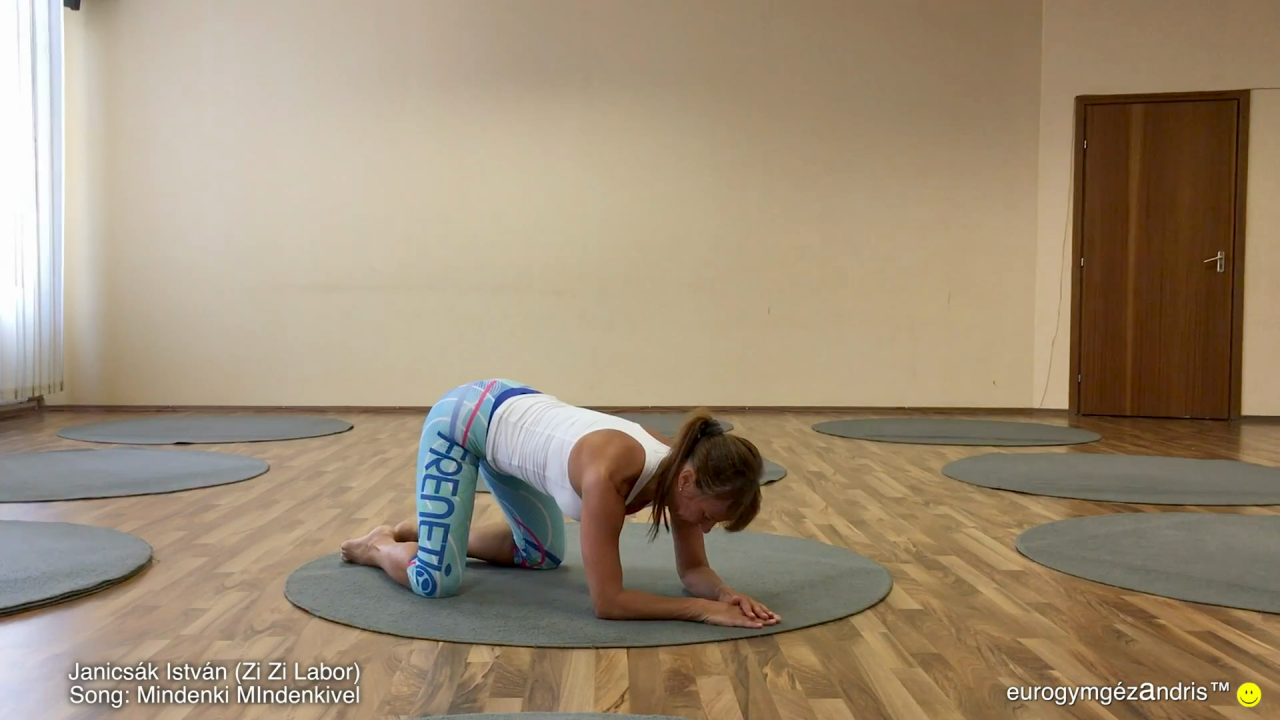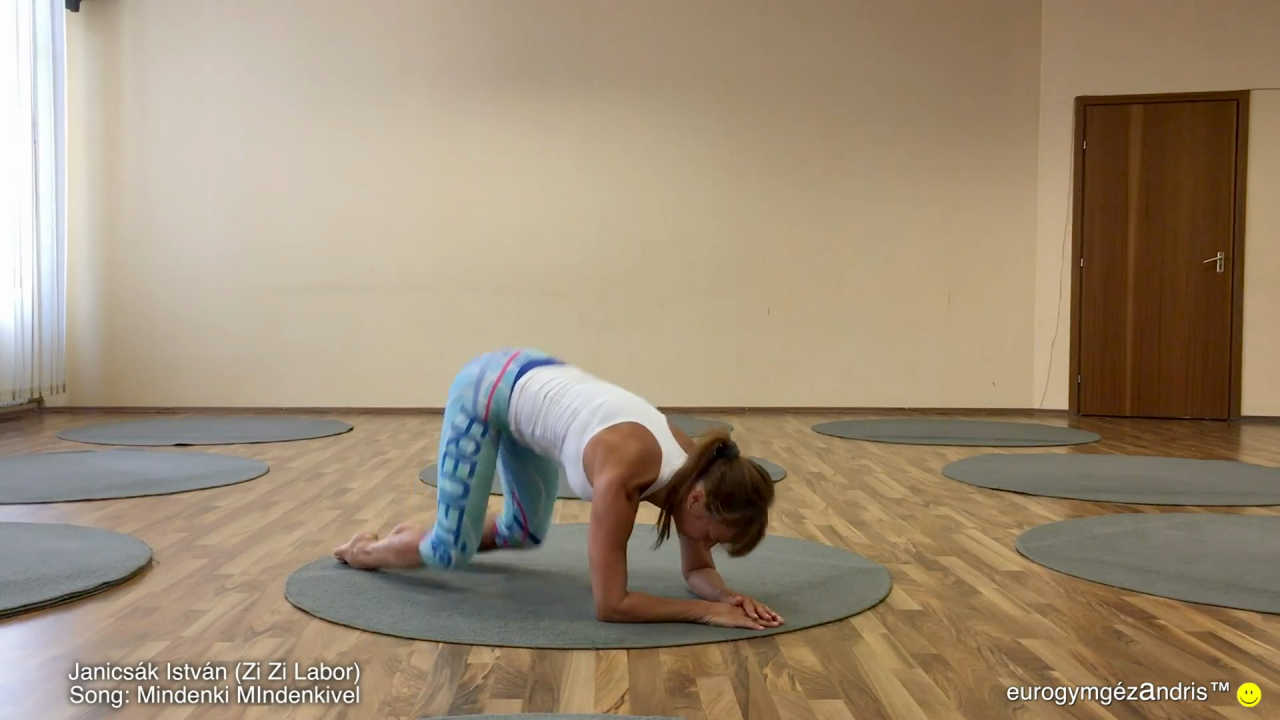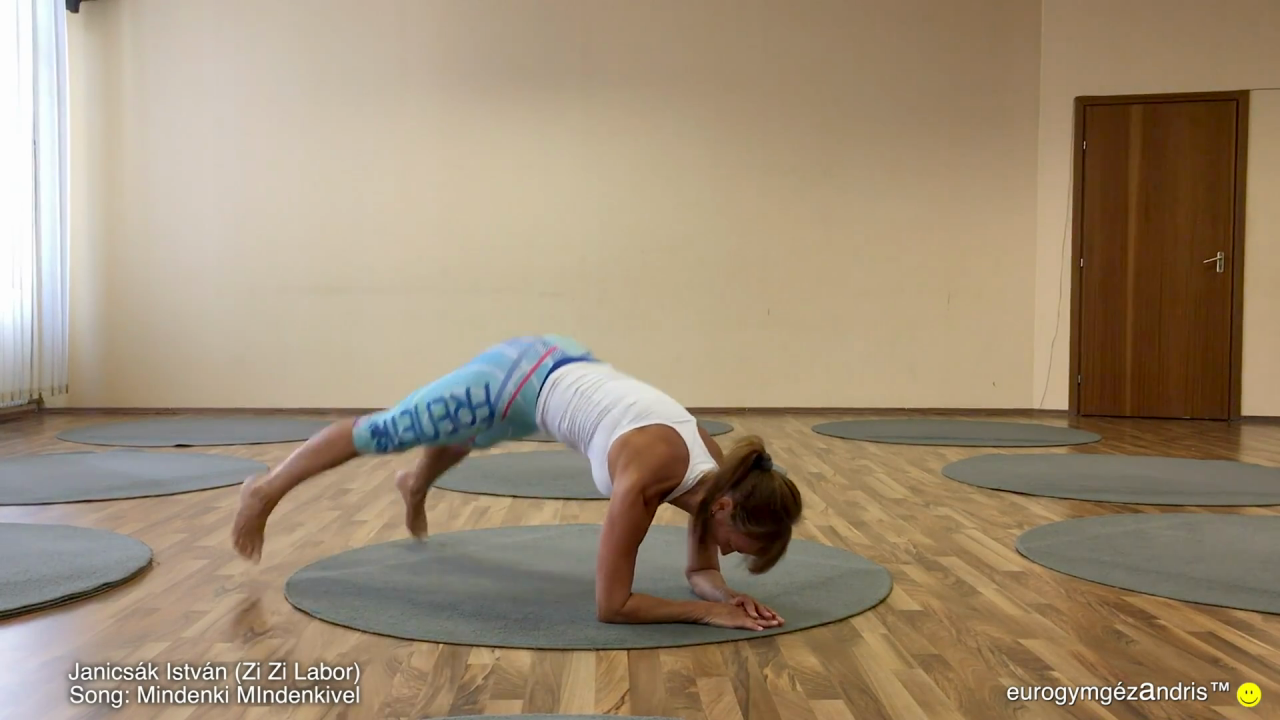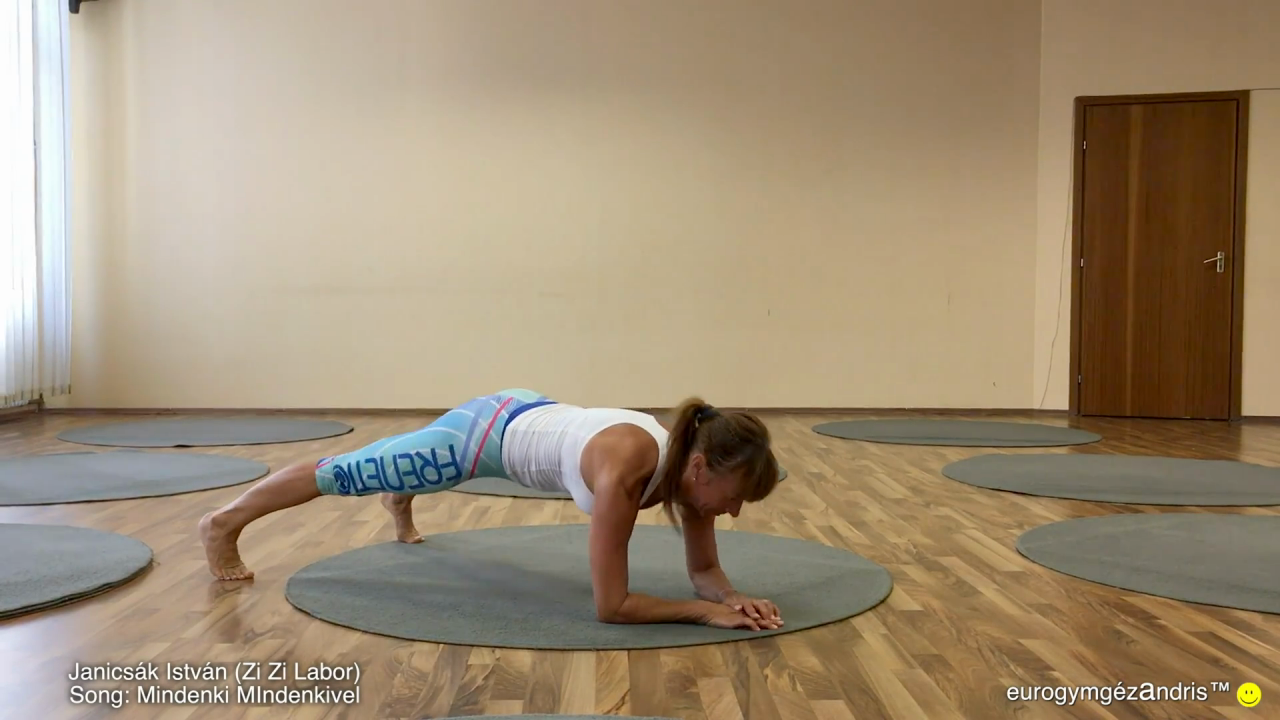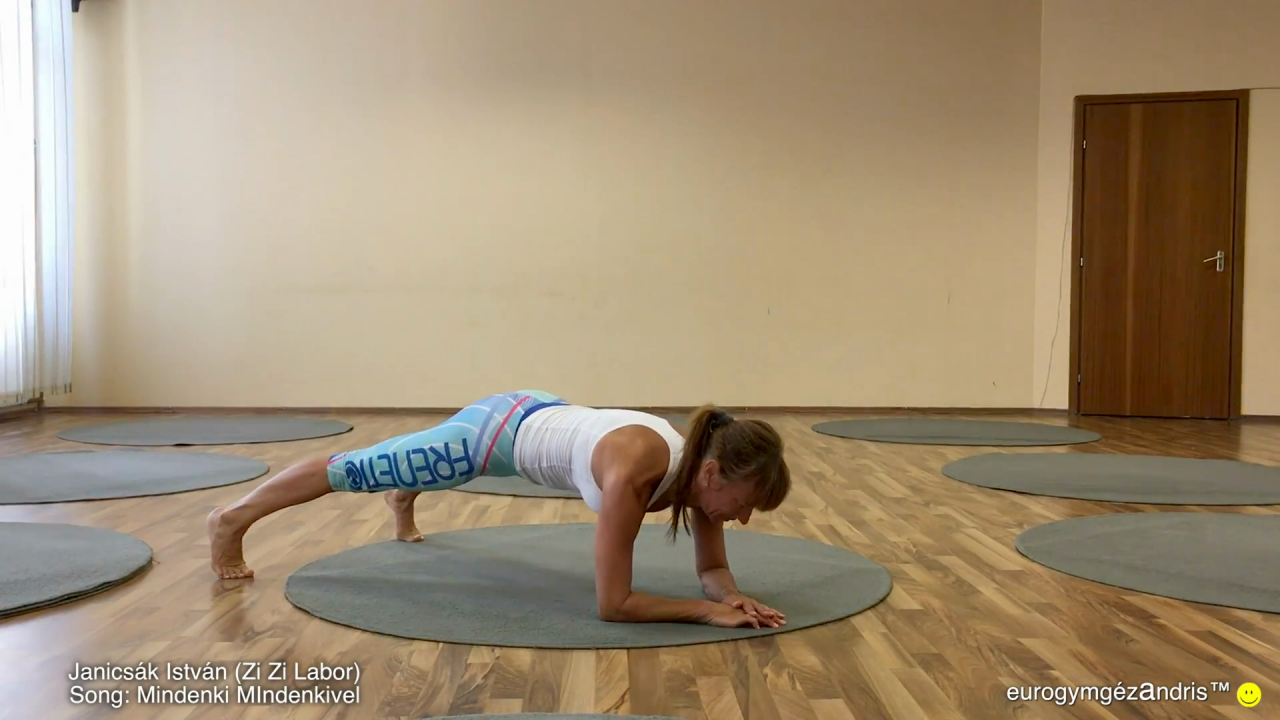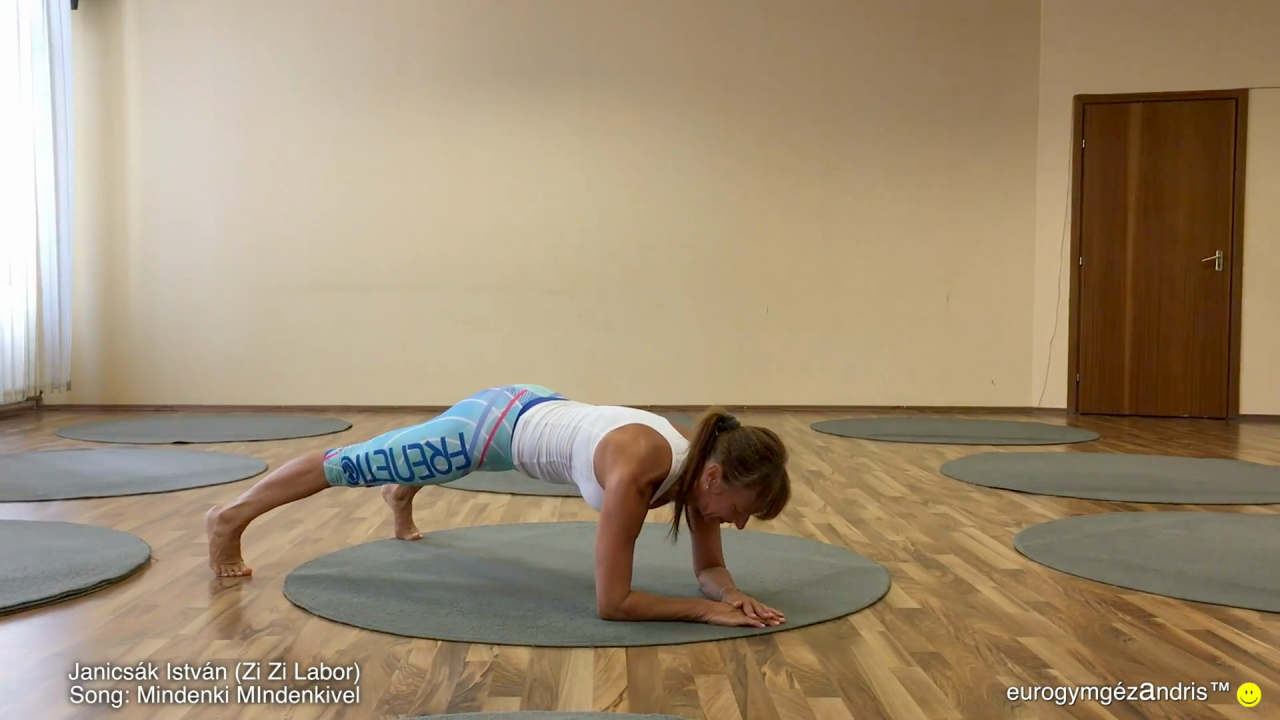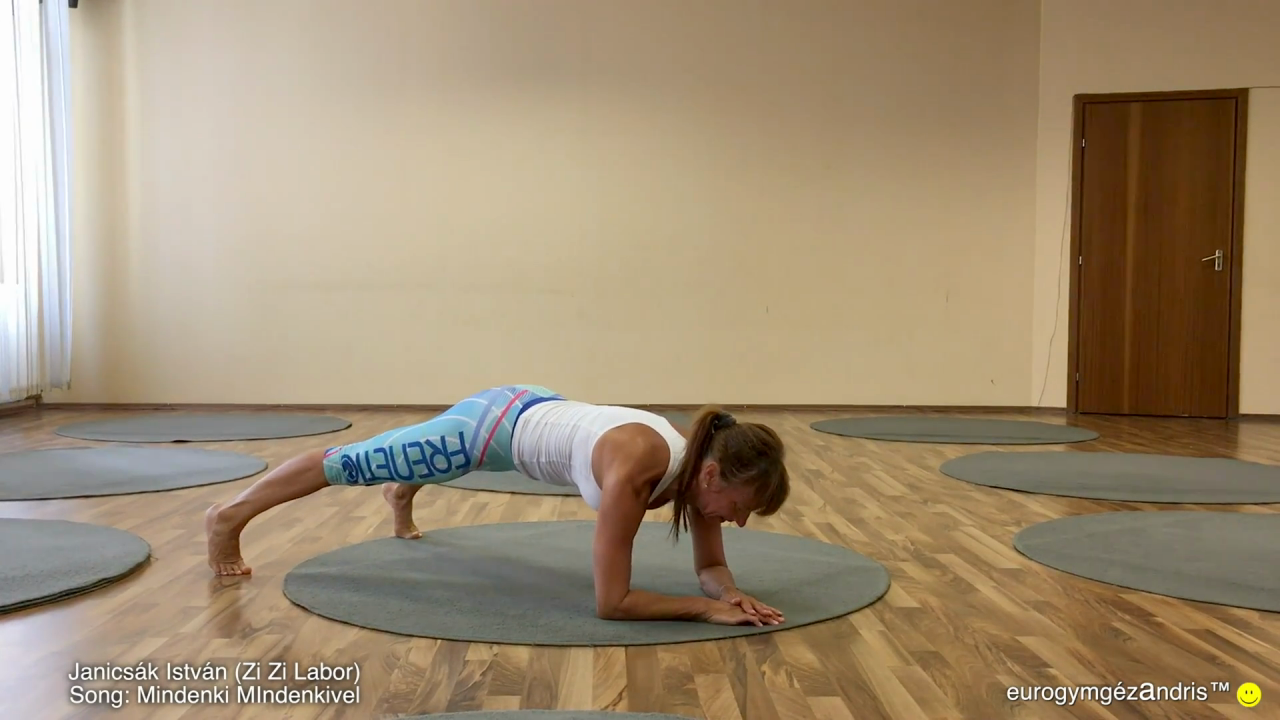
dt=0.4s
person 1, frame 1
left shoulder: (680, 465)
right shoulder: (608, 473)
left elbow: (693, 568)
right elbow: (608, 601)
left wrist: (725, 593)
right wrist: (705, 610)
left hip: (509, 413)
right hip: (462, 419)
left knee: (544, 556)
right knee: (435, 583)
left ankle: (422, 530)
right ankle: (376, 547)
person 1, frame 2
left shoulder: (694, 474)
right shoulder: (624, 473)
left elbow: (697, 570)
right elbow: (610, 605)
left wrist: (726, 595)
right wrist: (711, 610)
left hip: (530, 382)
right hip: (487, 385)
left knee: (525, 533)
right knee: (452, 553)
left ankle: (416, 538)
right ankle: (365, 551)
person 1, frame 3
left shoulder: (711, 473)
right shoulder: (647, 474)
left elbow: (699, 571)
right elbow: (611, 605)
left wrist: (726, 597)
right wrist: (710, 612)
left hip: (560, 366)
right hip: (521, 374)
left knee: (457, 435)
right knee: (385, 434)
left ankle: (414, 487)
right ankle: (265, 492)
person 1, frame 4
left shoulder: (691, 461)
right shoulder: (623, 469)
left elbow: (704, 570)
right elbow: (611, 606)
left wrist: (732, 597)
right wrist: (709, 613)
left hip: (529, 418)
right hip: (489, 431)
right knee: (349, 472)
left ankle: (400, 503)
right ankle: (223, 523)
person 1, frame 5
left shoulder: (700, 464)
right shoulder: (633, 469)
left elbow: (712, 568)
right elbow: (612, 603)
left wrist: (734, 595)
right wrist: (708, 612)
left hip: (540, 418)
right hip: (503, 430)
right knee: (360, 469)
left ankle: (402, 502)
right ankle: (231, 519)
person 1, frame 6
left shoulder: (700, 462)
right shoulder: (637, 469)
left elbow: (709, 567)
right elbow: (612, 602)
left wrist: (733, 594)
right wrist: (709, 611)
left hip: (536, 412)
right hip: (498, 423)
right knee: (356, 463)
left ankle: (400, 498)
right ankle: (230, 517)
person 1, frame 7
left shoulder: (701, 461)
right shoulder: (634, 468)
left elbow: (710, 566)
right elbow: (611, 601)
left wrist: (732, 592)
right wrist: (708, 610)
left hip: (537, 412)
right hip: (499, 424)
right knee: (356, 463)
left ankle: (400, 496)
right ankle: (228, 516)
